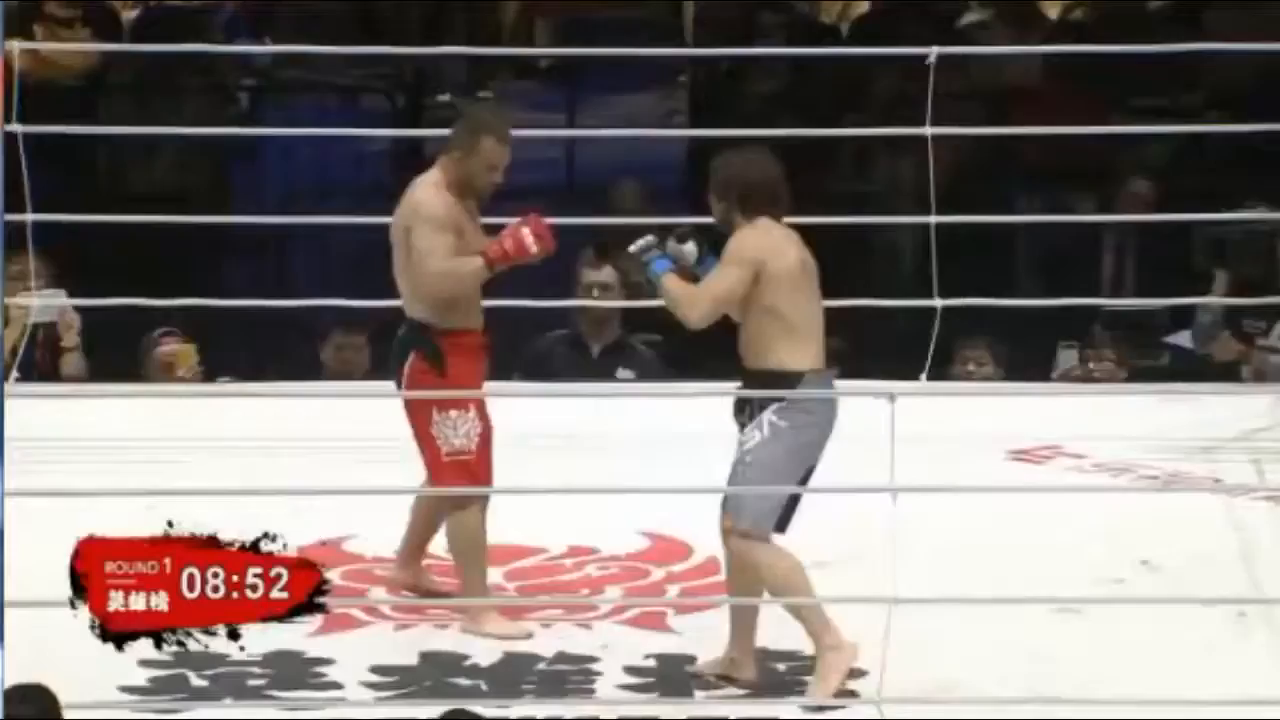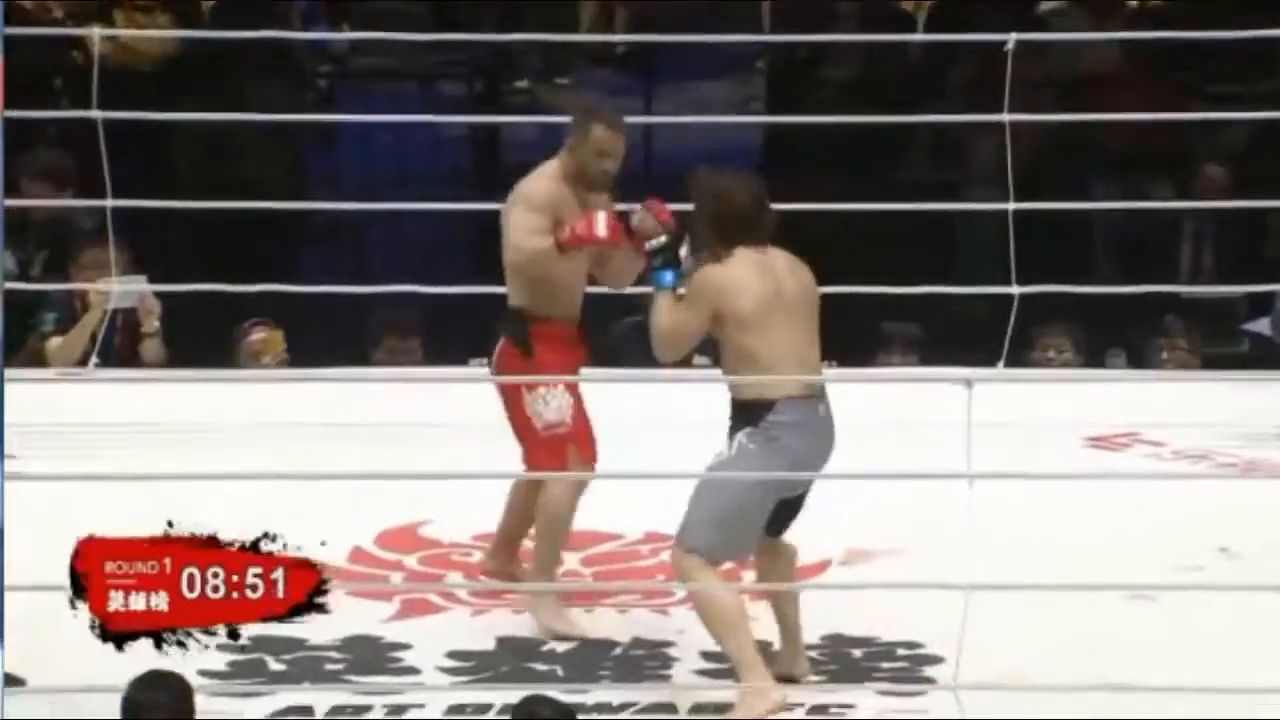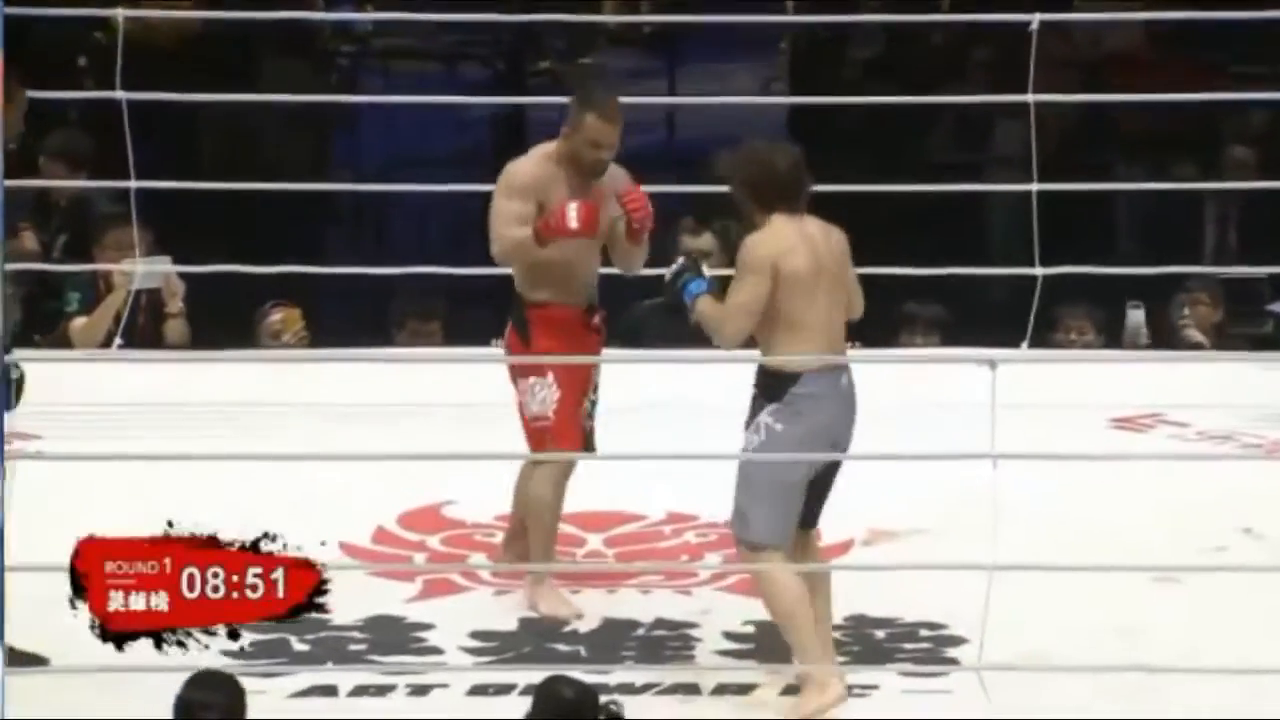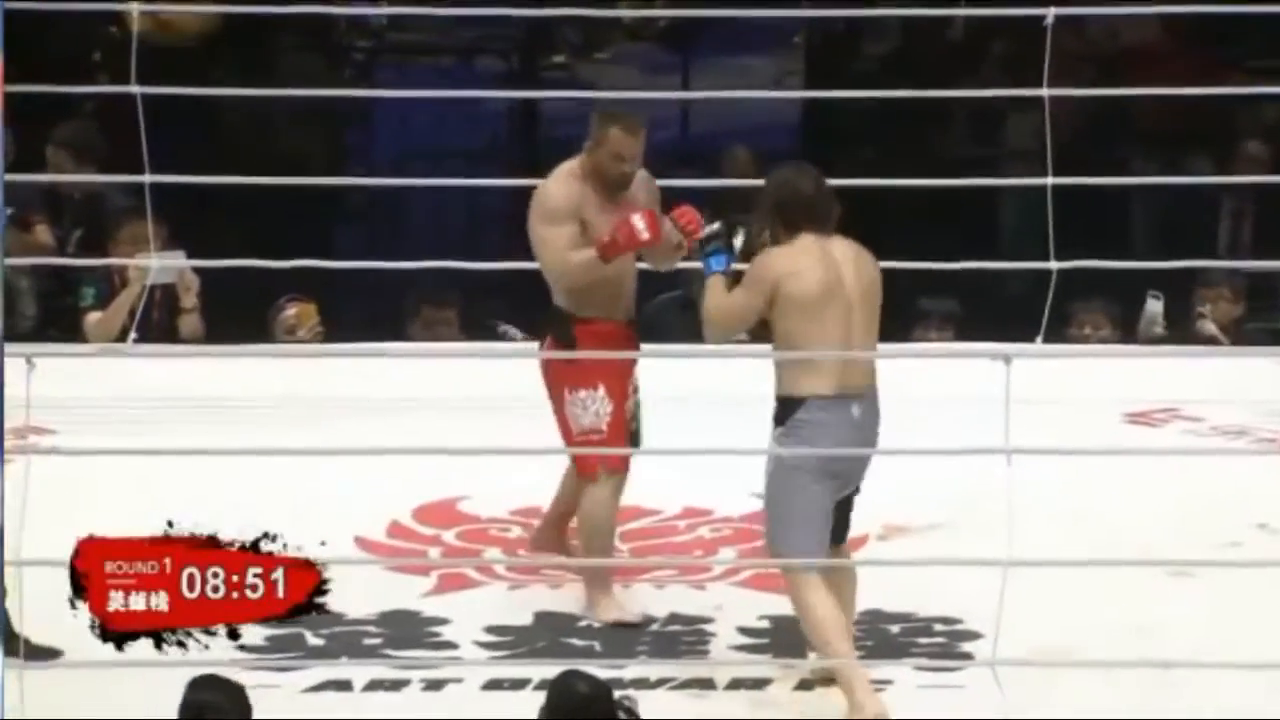
dt=0.4s
person 1, frame 1
left shoulder: (751, 243)
right shoulder: (783, 241)
left elbow: (696, 312)
left wrist: (659, 263)
right wrist: (703, 263)
left hip: (790, 402)
right hip: (791, 397)
left knee: (747, 530)
right knee: (740, 524)
left ankle: (829, 644)
right ankle: (739, 656)
person 1, frame 2
left shoulder: (714, 279)
right shoulder: (793, 268)
left elbow: (666, 343)
left wrist: (665, 272)
left hip: (770, 428)
right hip: (815, 424)
left knee: (695, 560)
right knee: (767, 533)
right ankle: (792, 658)
person 1, frame 3
left shoulder: (763, 244)
right shoulder: (833, 236)
left elbow: (731, 330)
left wrist: (692, 287)
left hip: (793, 399)
right hip: (836, 392)
left knee: (763, 547)
right knee: (797, 532)
right ankle: (823, 659)
person 1, frame 4
left shoulder: (774, 264)
right shoulder: (863, 261)
left elbow: (716, 328)
left wrist: (716, 263)
left hip: (809, 422)
right hip: (861, 415)
left knee: (801, 570)
right knee: (829, 542)
right ankle: (843, 657)
person 2, frame 1
left shoulder: (457, 200)
right shoulder: (431, 204)
left elbow: (466, 274)
right elbow: (438, 282)
left wrist: (522, 245)
right wrist: (501, 253)
left hip: (450, 351)
right hip: (434, 357)
left knee: (452, 467)
right knee: (468, 480)
left ankle: (407, 567)
right ankle: (478, 608)
person 2, frame 2
left shoulder: (597, 201)
right shoulder: (539, 191)
left elbow: (616, 278)
right elbow: (518, 258)
left wrist: (640, 239)
right wrist: (573, 238)
left hip: (561, 340)
right hip: (529, 344)
left knee: (546, 465)
right knee: (572, 464)
left ankle: (501, 557)
right ankle: (540, 590)
person 2, frame 3
left shoulder: (617, 181)
right shoulder: (527, 174)
left elbow: (630, 265)
right elbow: (501, 247)
left wrist: (637, 228)
right wrist: (549, 230)
left hip: (585, 323)
right hip: (537, 327)
left knee: (554, 449)
right knee: (557, 453)
left ankle: (518, 542)
right ankle: (540, 581)
person 2, frame 4
left shoulder: (641, 186)
right shoulder: (558, 194)
left elbow: (661, 260)
right elbow: (560, 272)
left wrist: (680, 236)
right wrist: (612, 246)
left hip: (619, 334)
right hip: (578, 341)
left knee: (598, 454)
right knee: (606, 467)
left ankle: (549, 532)
right ankle: (600, 593)
